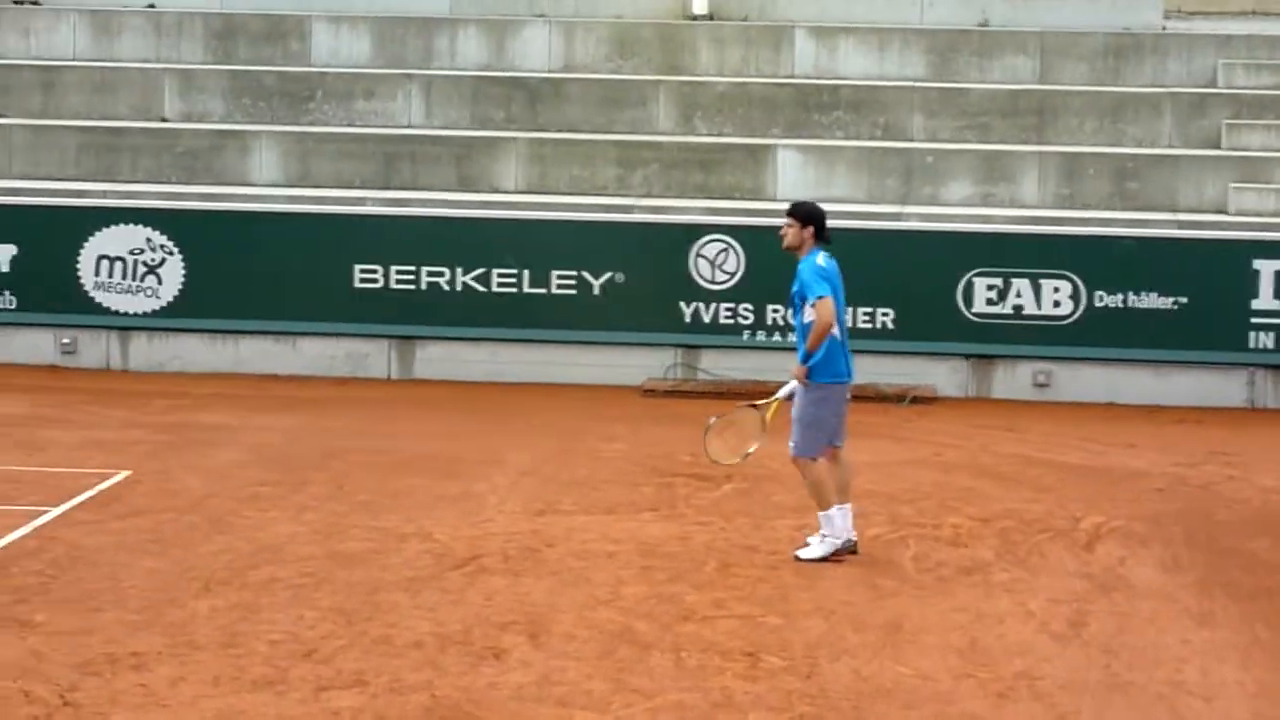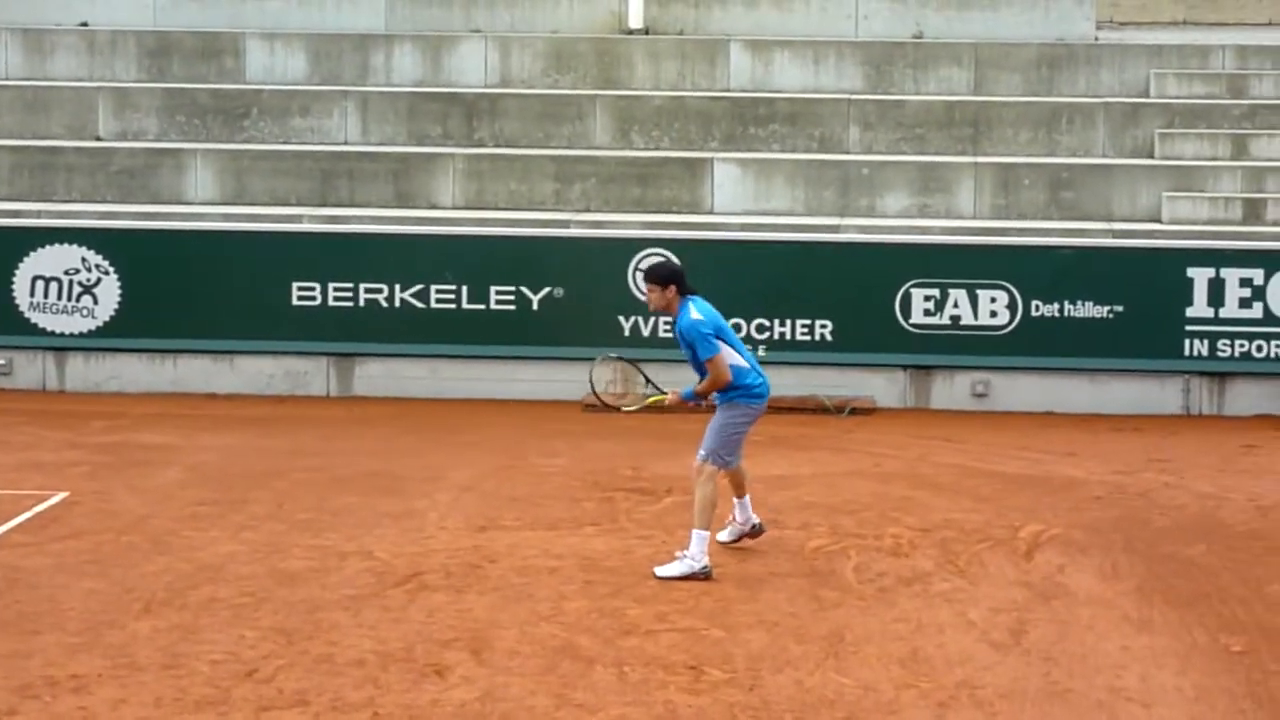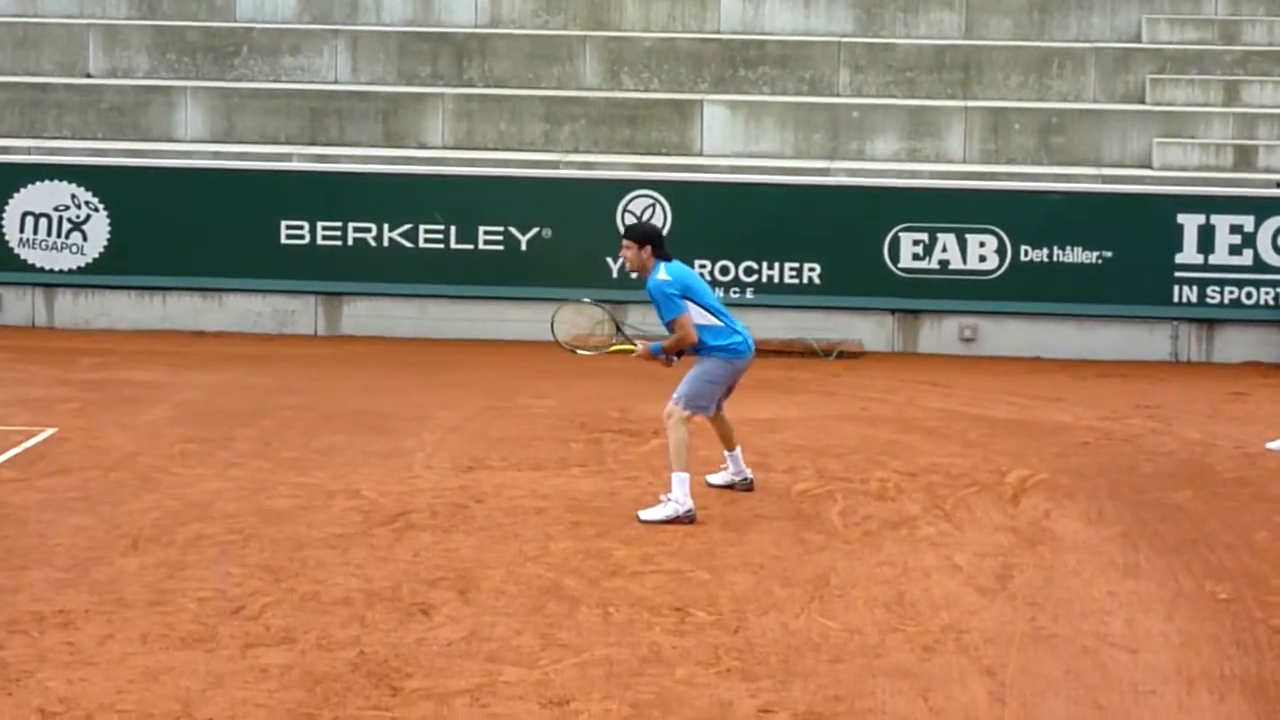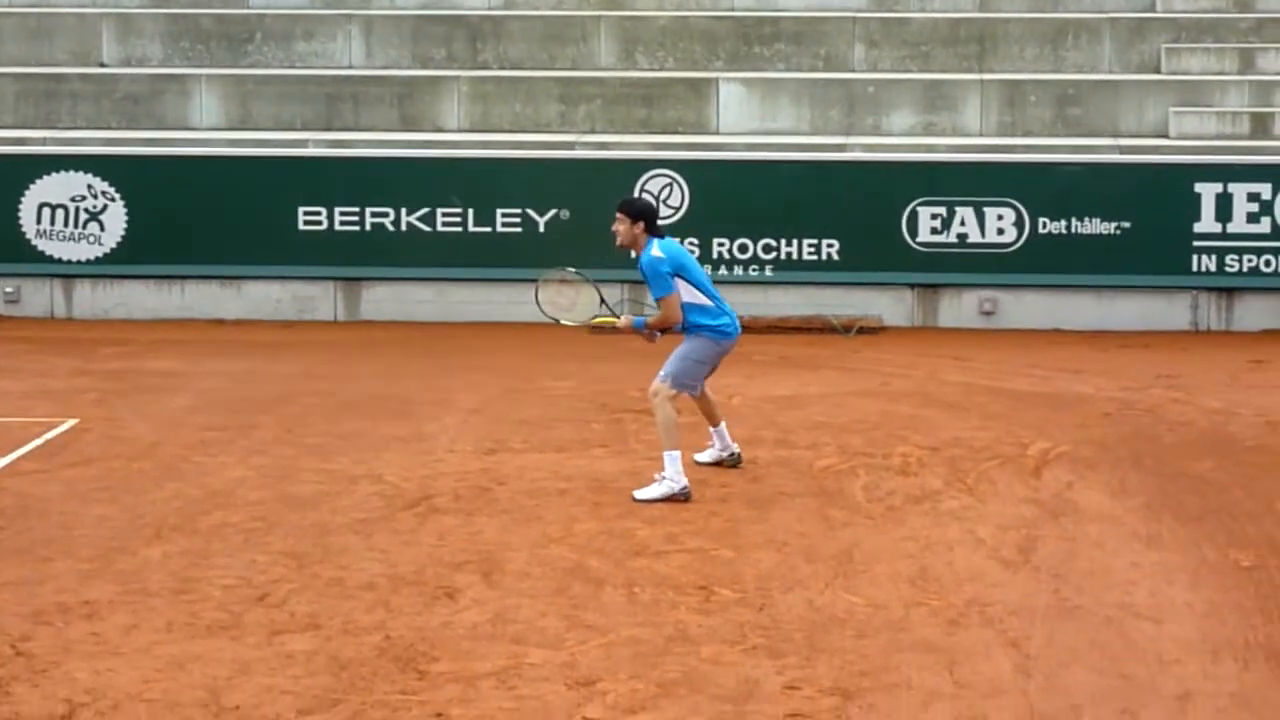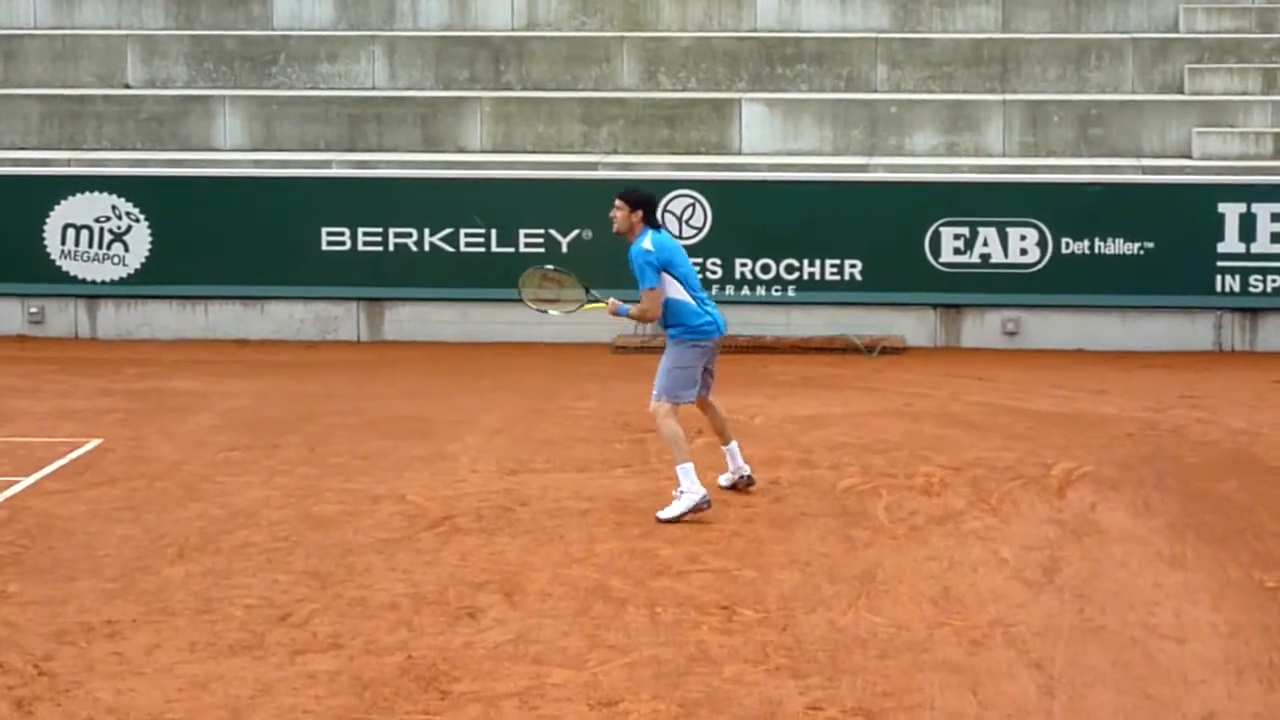
dt=0.7s
person 1, frame 1
left shoulder: (810, 267)
right shoulder: (824, 263)
left elbow: (826, 320)
left wrist: (804, 359)
left hip: (821, 374)
right hip: (834, 372)
left knee: (803, 455)
right knee: (831, 450)
left ankle: (833, 534)
right ankle: (842, 530)
person 1, frame 2
left shoulder: (692, 323)
right shoulder: (692, 306)
left elbow: (722, 376)
left wrist: (687, 395)
right wrist: (697, 392)
left hip: (742, 396)
right hip: (745, 393)
left knee: (704, 468)
right knee: (726, 458)
left ankle: (696, 558)
right ankle: (746, 521)
person 1, frame 3
left shoulder: (659, 283)
right shoulder: (674, 268)
left elbow: (688, 336)
left wrist: (655, 350)
right wrist: (673, 351)
left hip: (724, 352)
right hip: (740, 346)
left knee: (675, 415)
right knee: (711, 408)
left ankle: (680, 502)
right ankle: (738, 473)
person 1, frame 4
left shoulder: (653, 259)
right shoulder: (664, 246)
left elbow: (673, 317)
left wrist: (638, 324)
right wrist: (656, 326)
left hip: (710, 332)
right hip: (720, 326)
left knee: (660, 392)
right knee: (692, 385)
left ankle: (674, 480)
right ankle: (725, 449)
person 1, frame 5
left shoulder: (642, 249)
right shoulder: (660, 240)
left elbow: (651, 311)
left wrist: (622, 310)
right wrist: (635, 310)
left hip: (690, 334)
right hip: (707, 327)
left knee: (661, 409)
right knee: (701, 398)
left ankle: (691, 491)
right ankle: (738, 469)
